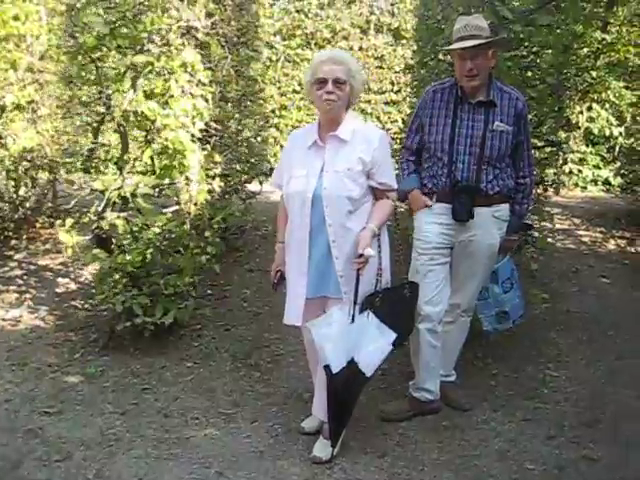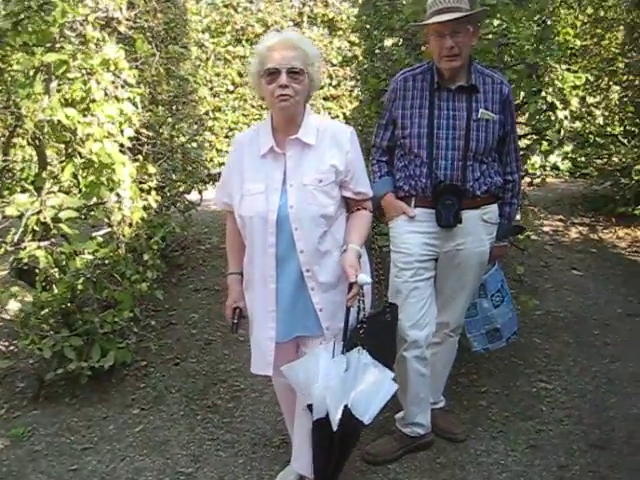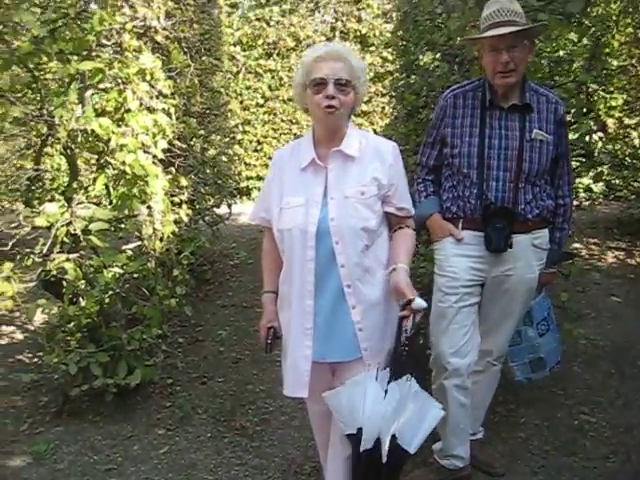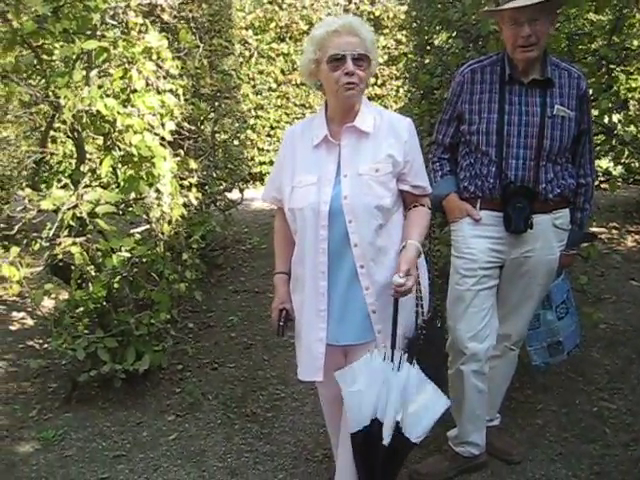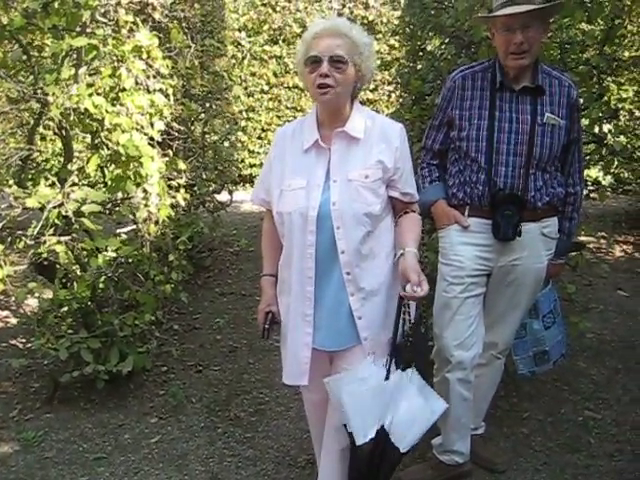
dt=1s
person 1, frame 1
left shoulder: (513, 104)
right shoulder: (433, 97)
left elbow: (523, 170)
right elbow: (410, 151)
left wrist: (513, 225)
right wrist: (411, 189)
left hip: (486, 217)
right hip: (435, 212)
left knee: (461, 305)
right knee: (428, 306)
left ankle: (444, 377)
person 1, frame 2
left shoulder: (497, 89)
right shoulder: (404, 85)
left elbow: (509, 165)
right elbow: (380, 150)
left wrist: (503, 229)
right wrist: (384, 194)
left hip: (473, 222)
right hip: (414, 219)
left knee: (448, 323)
right knee: (413, 329)
left ankle: (432, 403)
right ankle: (414, 424)
person 1, frame 3
left shoulder: (550, 108)
right shoulder: (454, 102)
left elbow: (561, 188)
right elbow: (425, 170)
left wrist: (552, 254)
right wrist: (431, 215)
left hip: (523, 247)
right hip: (462, 241)
left knee: (491, 352)
right knee: (452, 357)
left ankle: (470, 435)
person 1, frame 4
left shoulder: (573, 84)
right shoulder: (471, 77)
left elbow: (582, 167)
right elbow: (441, 148)
left wrist: (573, 236)
right wrist: (447, 196)
left hip: (544, 228)
right hip: (480, 222)
left knee: (509, 336)
right knee: (470, 341)
left ankle: (487, 422)
person 1, frame 5
left shoulder: (564, 91)
right shoulder: (462, 83)
left elbow: (571, 175)
right elbow: (431, 154)
left wrist: (561, 246)
right wrist: (435, 202)
left hip: (532, 235)
right hip: (468, 228)
left knee: (496, 343)
right knee: (456, 348)
left ankle: (471, 431)
person 2, frame 1
right shoulder: (297, 139)
left elbow: (386, 196)
right elbow: (286, 200)
left wrist: (369, 230)
right wrist: (281, 246)
left hip: (349, 259)
right hip: (306, 259)
right knee: (313, 337)
right ankle: (324, 408)
person 2, frame 2
left shoulder: (339, 138)
right shoulder: (244, 145)
left elbow: (360, 205)
right elbow: (235, 218)
left wrist: (351, 250)
right wrist: (235, 277)
left hip: (325, 287)
right hip: (271, 290)
right knee: (285, 379)
person 2, frame 3
left shoulder: (382, 153)
right shoulder: (285, 160)
left elbow: (402, 225)
right elbow: (272, 236)
left wrist: (399, 270)
right wrist: (269, 298)
left hip: (364, 313)
right hip: (307, 314)
right knee: (320, 409)
person 2, frame 4
left shoulder: (397, 130)
right shoulder: (296, 138)
left elbow: (418, 202)
right elbow: (284, 216)
left wrist: (410, 248)
right wrist: (281, 280)
left hip: (378, 295)
right hip: (320, 296)
right knee: (333, 396)
person 2, frame 5
left shoulder: (387, 135)
right shoulder: (286, 139)
left elbow: (406, 209)
right elbow: (272, 216)
left wrist: (407, 255)
right wrist: (268, 282)
left hip: (365, 300)
right hip: (305, 301)
right knee: (317, 400)
